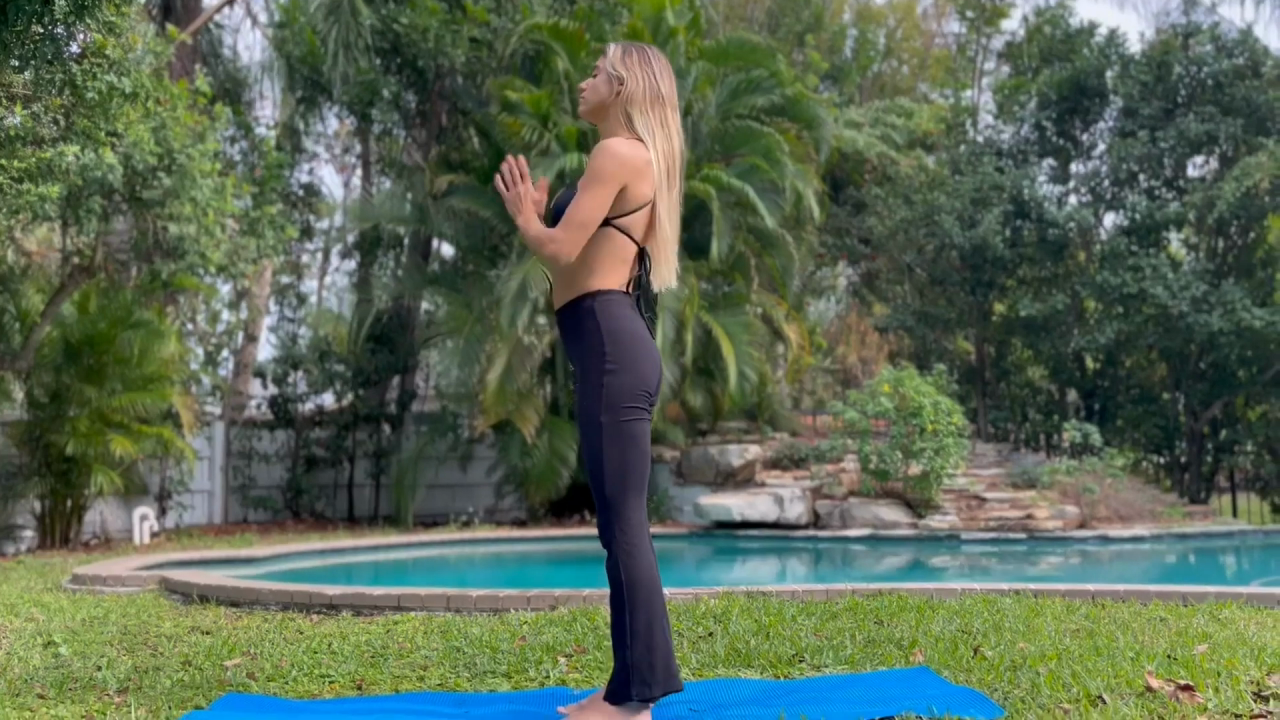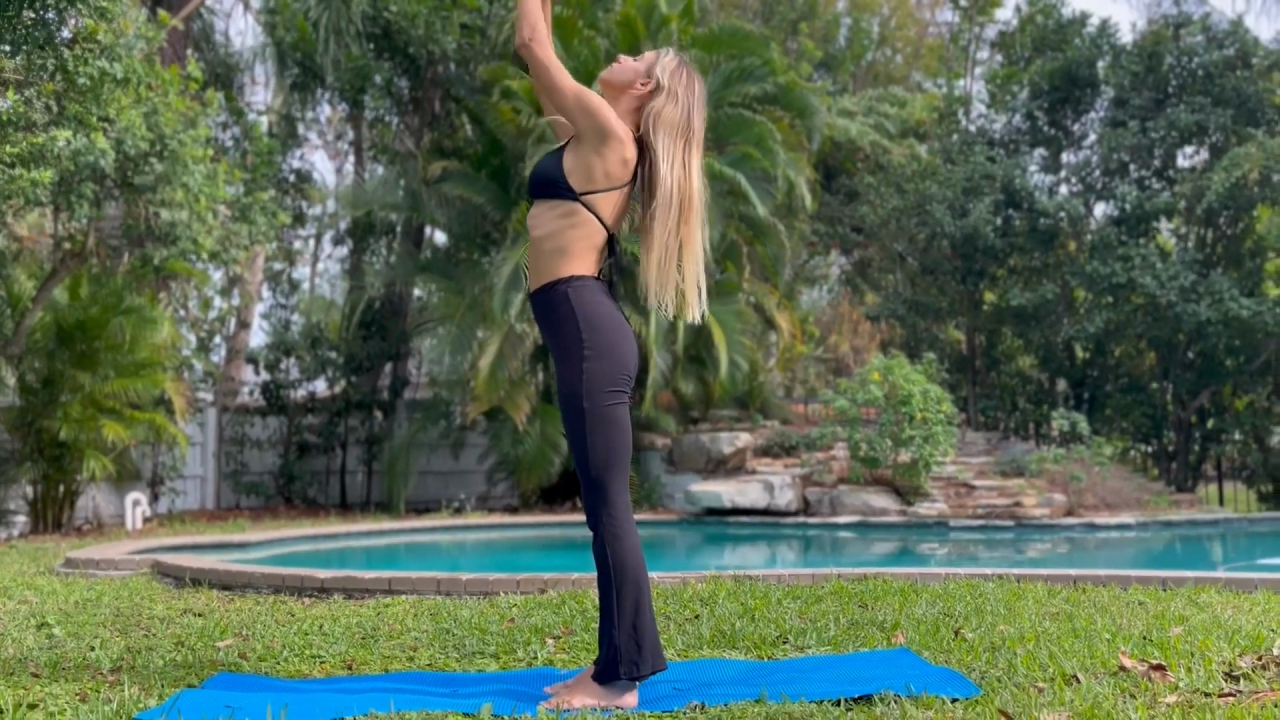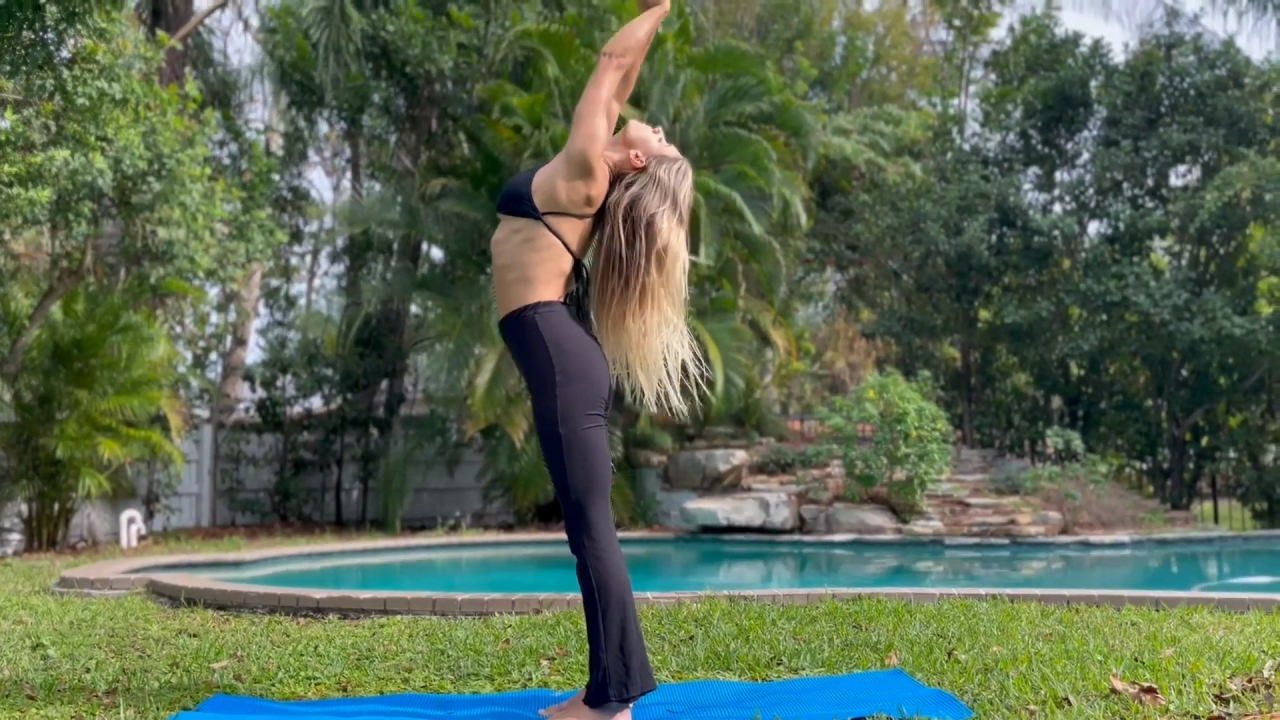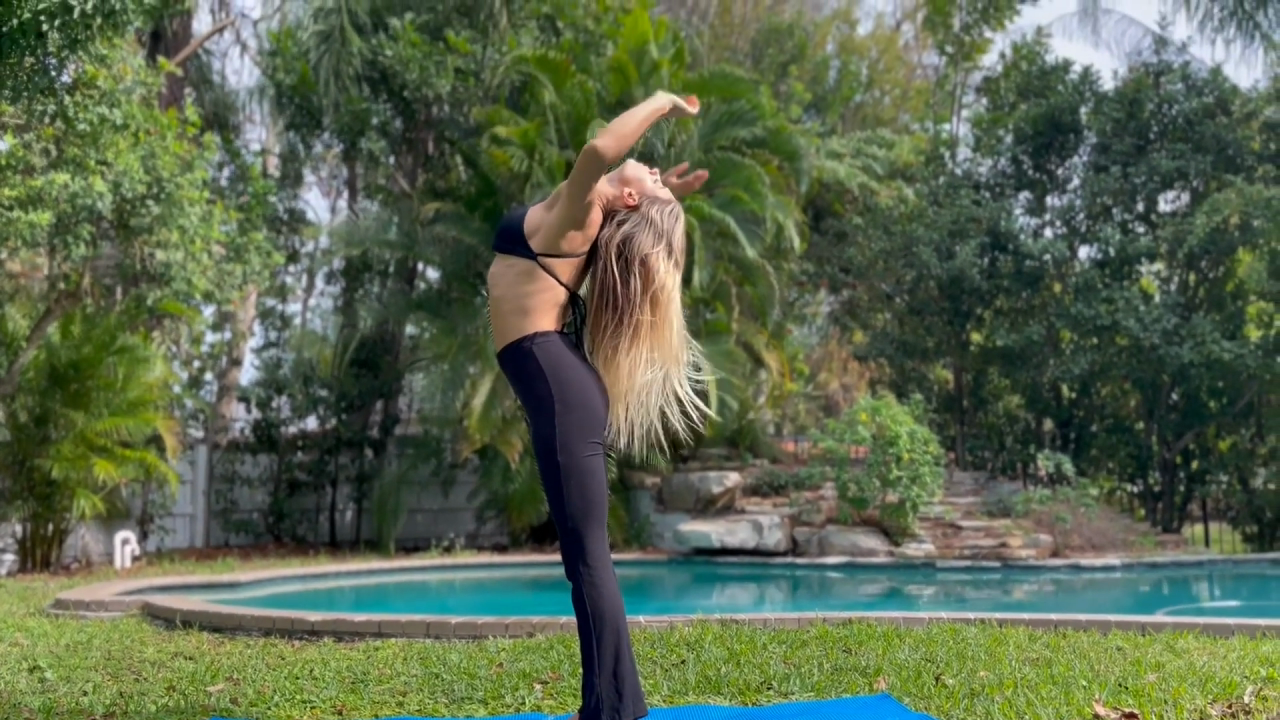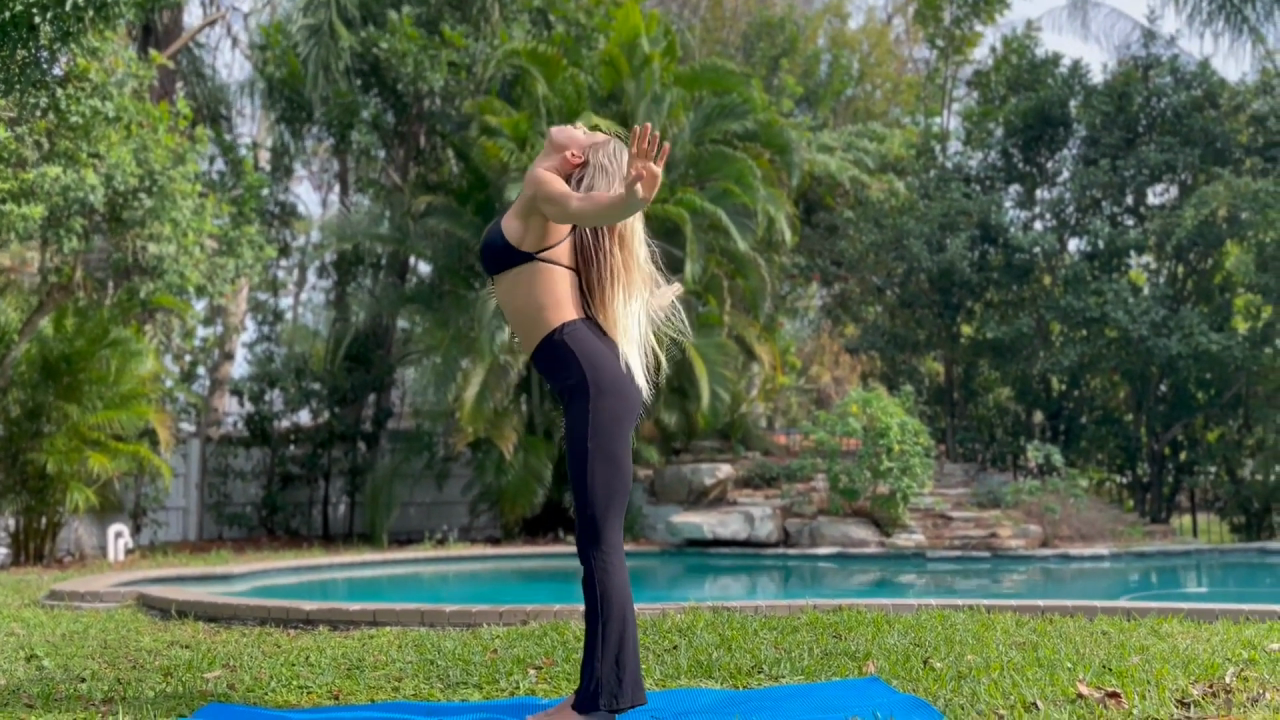
dt=1s
person 1, frame 1
left shoulder: (619, 153)
right shoulder: (623, 162)
left elbow: (561, 252)
left wrist: (522, 212)
right wrist: (535, 216)
left hip: (612, 350)
right hip: (610, 350)
left knee: (623, 523)
right knee: (622, 525)
person 1, frame 2
left shoulder: (608, 132)
right shoulder: (594, 139)
right elbow: (538, 68)
left hip: (586, 332)
right hip: (586, 332)
left knee: (608, 506)
right knee: (604, 507)
left ankle: (620, 677)
right ankle: (618, 664)
person 1, frame 3
left shoulder: (586, 169)
right shoulder: (588, 176)
left elbow: (612, 59)
right elbow: (616, 79)
left hip: (557, 353)
right hip: (563, 356)
left knee: (590, 527)
right knee: (589, 527)
person 1, frame 4
left shoulder: (580, 209)
right shoulder: (587, 221)
left elbow: (599, 150)
left wrist: (661, 104)
right wrist: (658, 205)
left hip: (556, 386)
right hip: (561, 386)
left knee: (586, 554)
right knee: (585, 552)
person 1, frame 5
left shoulder: (543, 187)
right shoulder: (542, 208)
left elbow: (585, 207)
right elbow: (593, 258)
left wrist: (633, 198)
right wrist: (647, 296)
left hip: (593, 380)
right hip: (590, 381)
left knee: (600, 543)
right knee: (597, 541)
